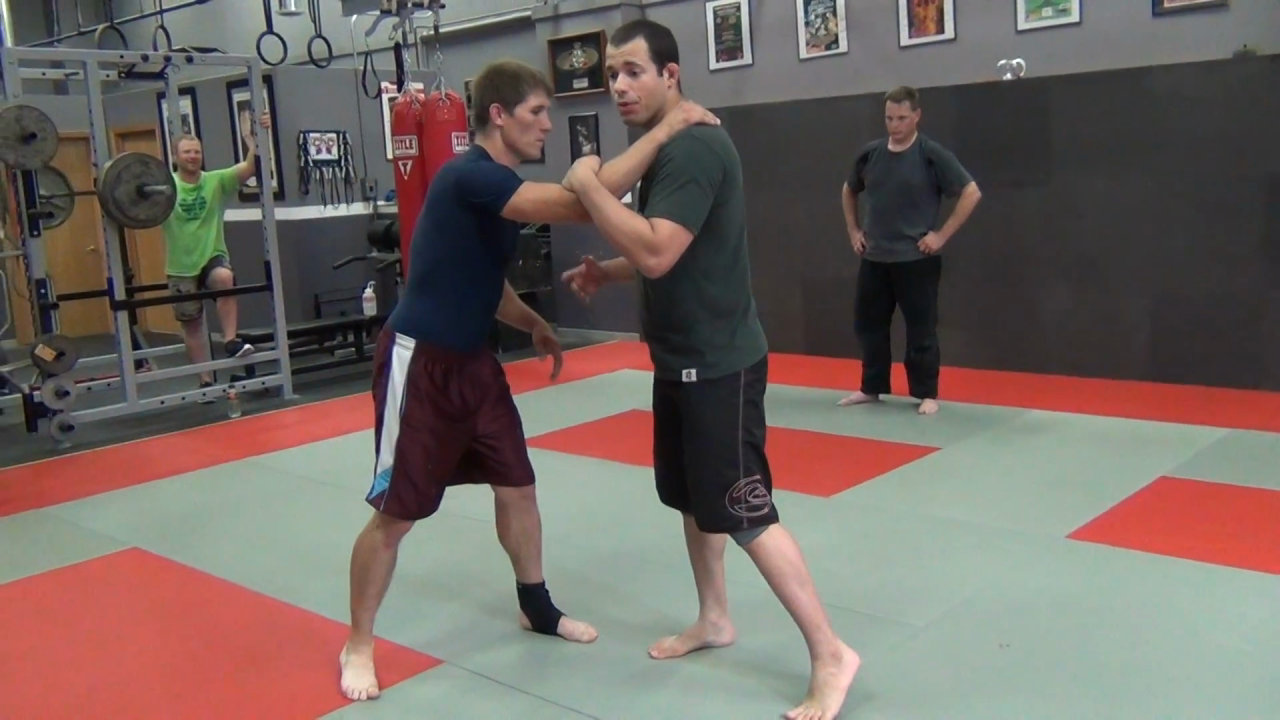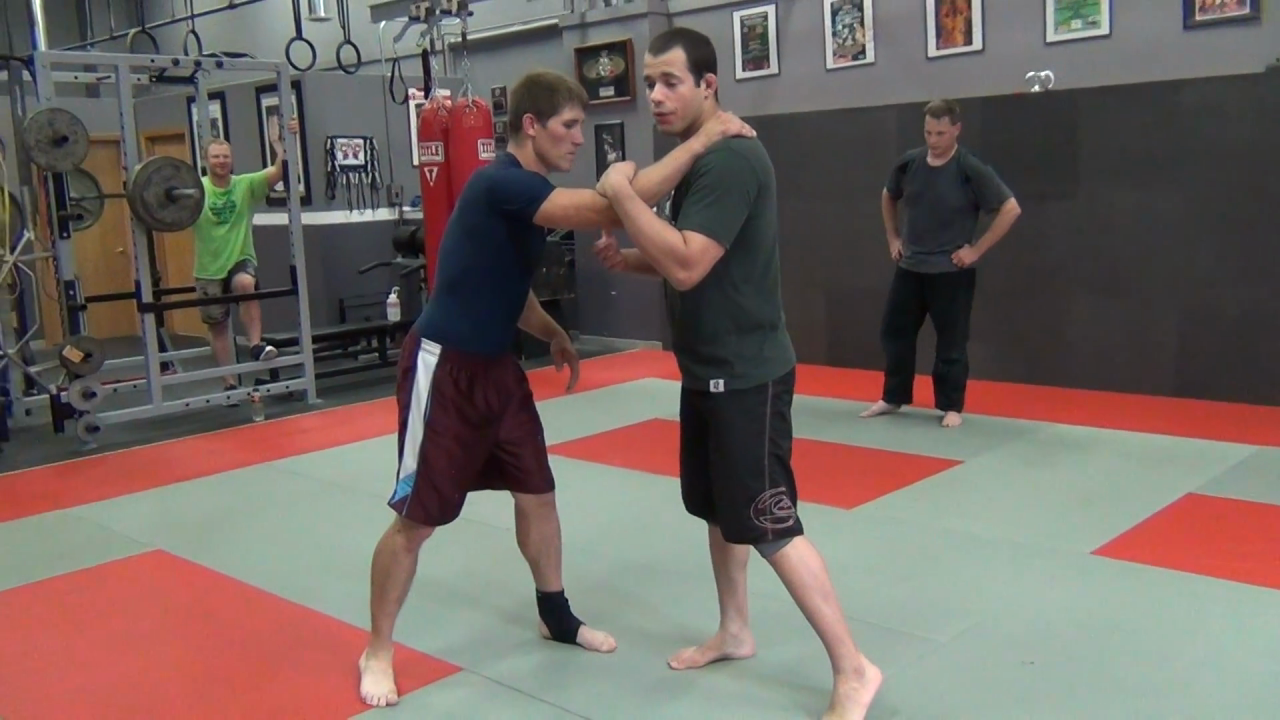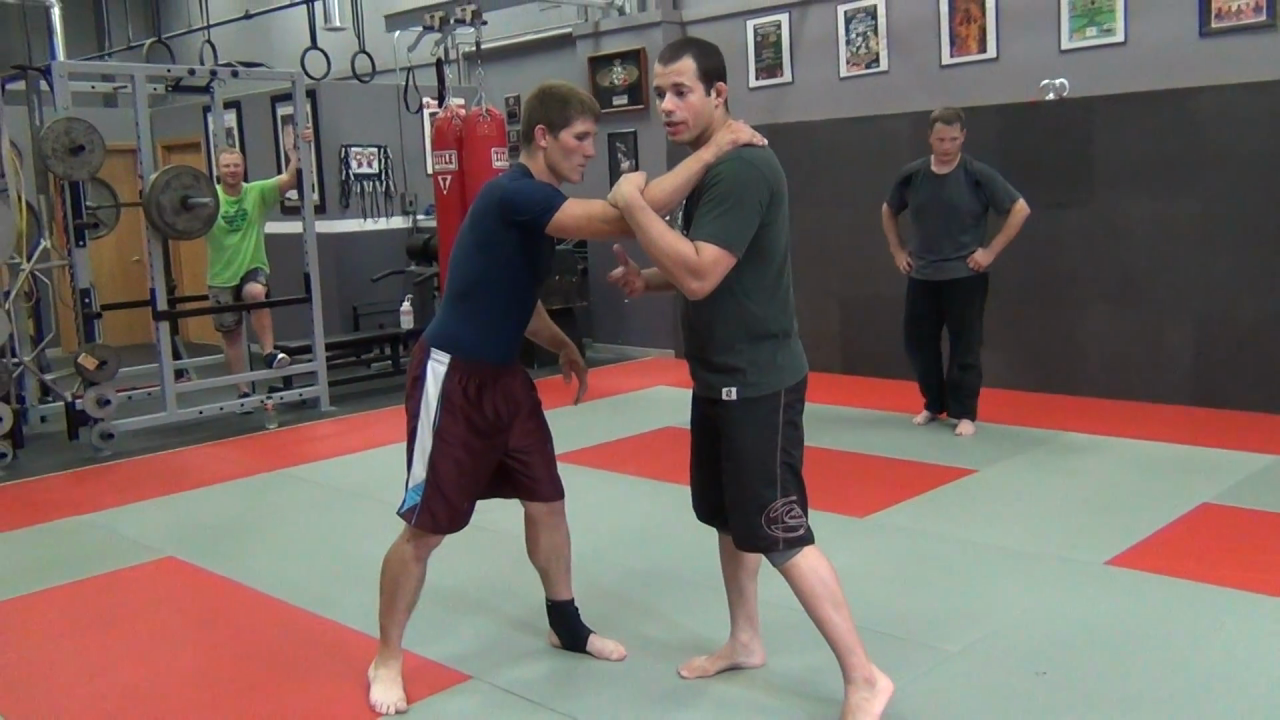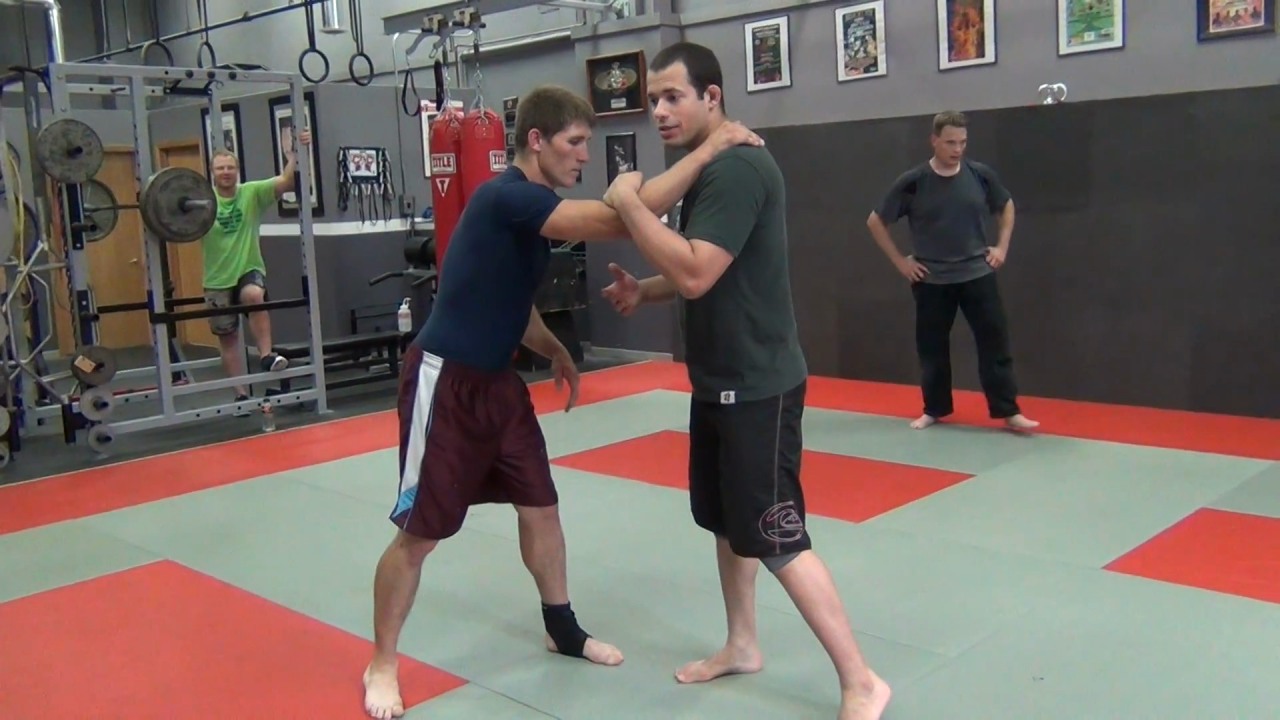
dt=0.5s
person 1, frame 1
left shoulder: (694, 148)
right shoulder: (669, 147)
left elbow: (657, 253)
left wrist: (587, 183)
right wrist: (605, 273)
left hip: (718, 362)
right hip: (683, 357)
left knee: (744, 512)
right knee: (691, 496)
left ankle: (831, 655)
right ankle: (714, 619)
person 1, frame 2
left shoulder: (730, 159)
right shoulder: (700, 156)
left elbow: (688, 265)
left wrist: (622, 191)
right wrist: (629, 258)
left hip: (746, 373)
right hip: (709, 367)
left knee: (768, 524)
right knee: (716, 507)
right ankle: (734, 631)
person 1, frame 3
left shoulder: (742, 168)
right shoulder: (711, 166)
left elbow: (700, 276)
left wrist: (632, 202)
right wrist: (646, 278)
left hip: (757, 381)
right hip: (721, 376)
left knee: (778, 532)
right knee: (728, 515)
right ankle: (745, 640)
person 1, frame 4
left shoulder: (737, 168)
right shoulder: (710, 169)
left elbow: (696, 274)
left wrist: (627, 200)
right wrist: (643, 290)
left hip: (756, 386)
right hip: (720, 379)
left knee: (774, 537)
right knee: (725, 519)
right ankle: (742, 645)
person 2, frame 1
left shoulder: (502, 186)
right shoulder: (469, 178)
right elbow: (583, 204)
left wrist: (533, 323)
right wrist: (665, 129)
left hip: (472, 359)
right hip: (420, 363)
left knee: (517, 485)
right knee: (395, 513)
left ankle: (536, 606)
right ankle: (358, 646)
person 2, frame 2
left shoulder: (530, 192)
right shoulder: (501, 185)
right elbow: (613, 207)
left wrist: (553, 333)
right wrist: (701, 140)
left hip: (495, 366)
right hip: (443, 368)
left knee: (537, 493)
right knee: (416, 519)
left ankle: (556, 616)
right ankle: (377, 651)
person 2, frame 3
left shoulder: (540, 202)
right shoulder: (513, 196)
right elbow: (624, 218)
left wrist: (560, 344)
right wrist: (712, 150)
left hip: (504, 374)
right hip: (452, 377)
left knee: (545, 501)
right knee: (424, 527)
left ankle: (565, 624)
right ankle: (386, 660)
person 2, frame 4
left shoulder: (535, 206)
right shoulder: (506, 198)
right elbow: (619, 218)
left wrist: (553, 349)
right wrist: (708, 149)
left hip: (497, 379)
right hip: (445, 381)
left knee: (540, 506)
right knee: (418, 532)
left ankle: (563, 629)
right ankle: (382, 664)
person 3, frame 1
left shoulder: (932, 155)
right shoulder: (870, 154)
left elbow: (971, 193)
right elbow: (849, 190)
left wrist: (942, 235)
right wrist: (854, 230)
left hip: (917, 258)
right hip: (874, 258)
left knee: (921, 328)
right knee: (868, 324)
left ankle: (927, 394)
right ankle: (871, 388)
person 3, frame 2
left shoulder: (972, 170)
right shoulder: (909, 163)
left elbow: (1011, 209)
right elbow: (888, 197)
left wrist: (977, 249)
right wrist: (893, 237)
left hip: (952, 271)
right hip: (910, 266)
left knee: (951, 340)
right knee: (895, 331)
left ankle: (951, 407)
right ankle: (893, 397)
person 3, frame 3
left shoulder: (978, 175)
right shoulder: (911, 175)
left elbow: (1020, 209)
right elbow: (889, 211)
left wrist: (990, 251)
right wrist: (897, 251)
left hip: (965, 276)
right hip: (921, 276)
left knee: (965, 347)
right knee: (919, 343)
left ankle: (964, 414)
right ankle: (934, 405)
person 3, frame 4
left shoulder: (980, 174)
right shoulder: (912, 182)
left elbow: (1006, 207)
right elbow: (876, 221)
left wrist: (1002, 246)
right wrist: (901, 261)
left hip: (978, 274)
right hip: (931, 280)
left knee: (994, 340)
right knee: (931, 346)
left ankle: (1008, 411)
right ankle: (934, 409)
person 4, frame 1
left shoulder: (217, 181)
left elbow: (250, 167)
left wrist: (256, 137)
left hip: (212, 256)
right hip: (181, 267)
left knee: (225, 278)
right knee: (191, 324)
left ankle: (231, 340)
right ankle: (206, 381)
person 4, frame 2
left shoulder: (247, 185)
left elbow: (279, 172)
left wrist: (283, 144)
left hip: (240, 260)
right hip: (209, 269)
left knee: (245, 284)
right knee: (218, 327)
left ankle: (256, 344)
right ankle: (230, 384)
person 4, frame 3
left shoulder: (258, 192)
left elbow: (291, 180)
left wrist: (297, 152)
left hip: (253, 267)
right hip: (221, 277)
left knee: (255, 294)
right knee: (231, 335)
left ankle: (269, 352)
right ankle: (244, 391)
person 4, frame 4
left shoulder: (252, 193)
left elbow: (286, 181)
left wrist: (294, 154)
left hip: (249, 270)
right hip: (217, 279)
left knee: (255, 296)
right knee: (227, 337)
left ankle: (267, 355)
right ankle: (241, 394)
